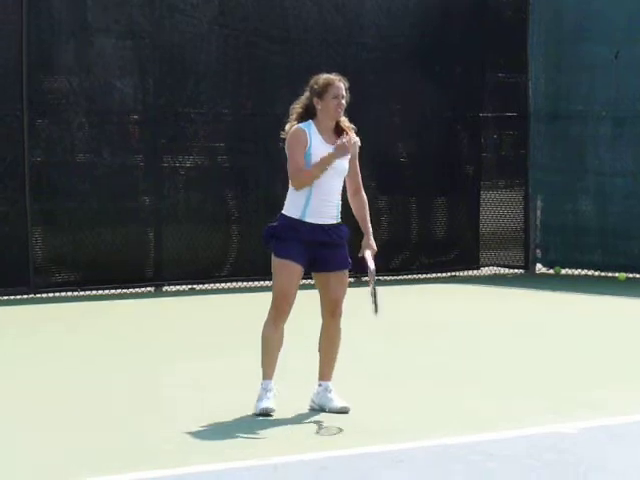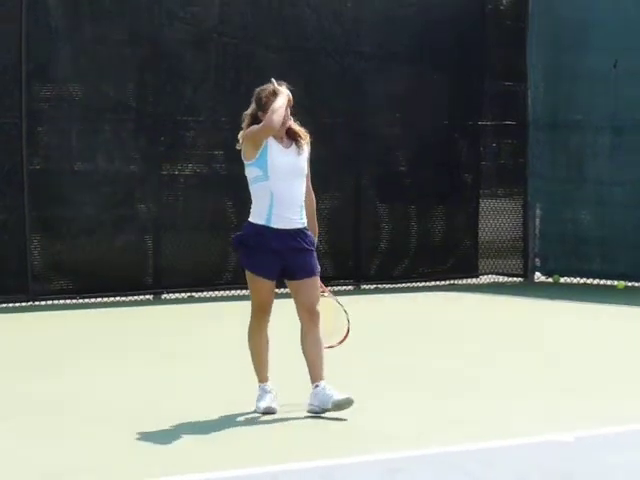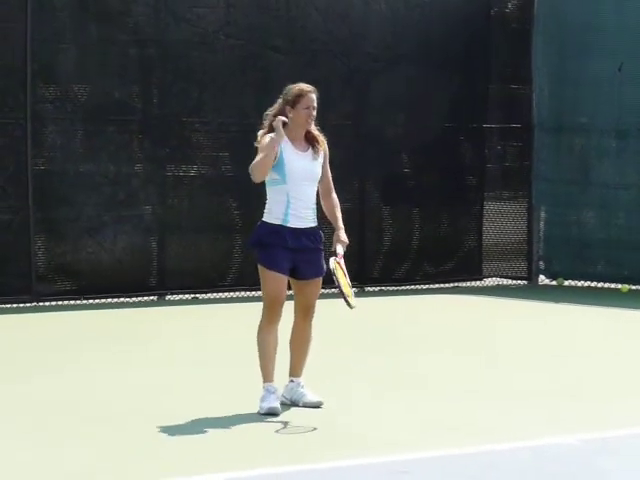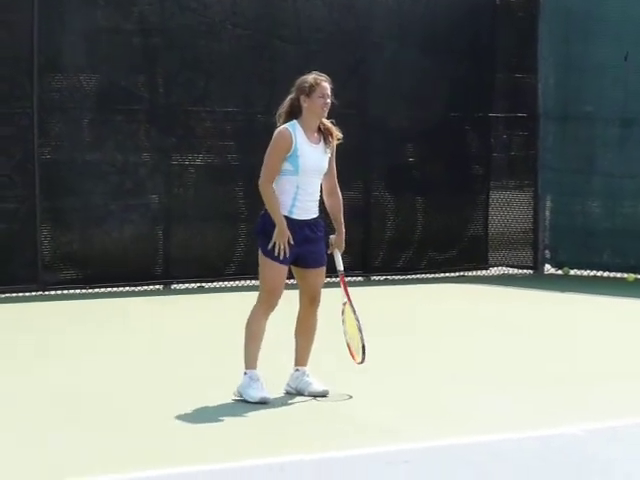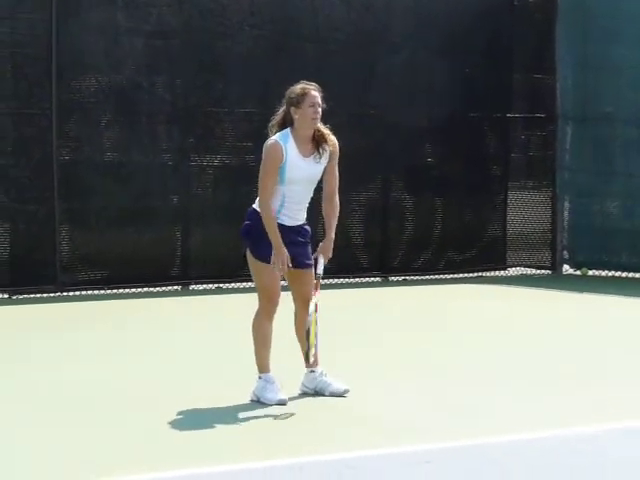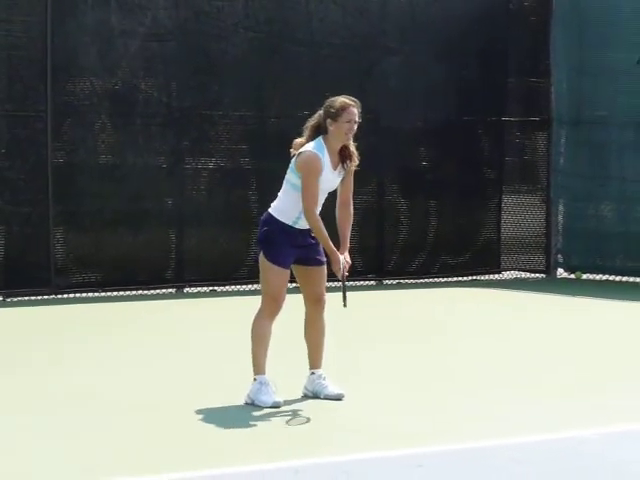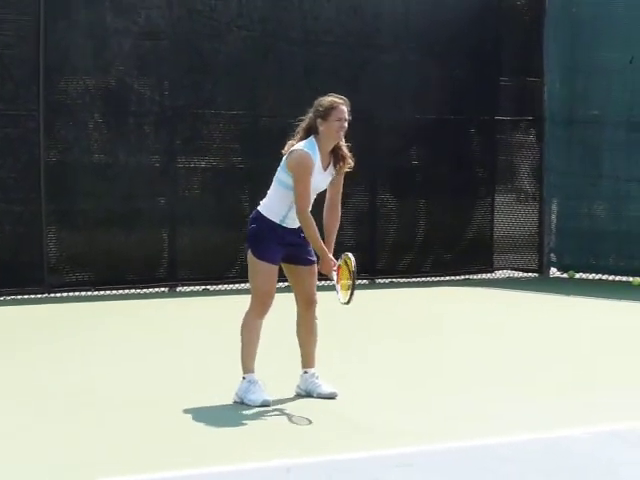
dt=0.7s
person 1, frame 1
left shoulder: (349, 138)
right shoulder: (299, 133)
left elbow: (356, 191)
right elbow: (298, 182)
left wrist: (368, 234)
right wrist: (330, 155)
left hip: (331, 233)
right hip: (294, 230)
left knee: (333, 312)
right knee: (280, 307)
left ankle: (324, 390)
right ankle: (266, 388)
person 1, frame 2
left shoulder: (302, 141)
right shoulder: (252, 139)
right elbow: (273, 125)
left wrist: (313, 235)
right wrist: (281, 94)
left hip: (298, 237)
right hip: (263, 237)
left knee: (311, 314)
right knee: (261, 315)
left ankle: (320, 391)
right ankle: (265, 390)
person 1, frame 3
left shoulder: (319, 146)
right shoulder: (272, 141)
left elbow: (327, 193)
right elbow: (257, 175)
left wrist: (339, 228)
right wrist: (273, 137)
left hip: (309, 236)
right hip: (276, 235)
left knee: (306, 313)
right knee: (272, 312)
left ankle: (295, 385)
right ankle: (269, 390)
person 1, frame 4
left shoulder: (330, 138)
right shoulder: (286, 134)
left elbow: (331, 189)
right elbow: (265, 183)
left wrist: (340, 230)
right wrist: (280, 225)
left hip: (312, 226)
right hip: (281, 227)
left knee: (311, 301)
right knee: (268, 300)
left ankle: (300, 375)
right ankle: (249, 377)
person 1, frame 5
left shoulder: (329, 145)
right shoulder: (276, 146)
left elbow: (331, 196)
right elbow: (265, 200)
left wrist: (330, 237)
right wrist: (276, 247)
left hip: (298, 229)
right hip: (264, 227)
left knee: (305, 303)
right knee: (269, 303)
left ankle: (314, 374)
right ankle: (264, 381)
person 1, frame 6
left shoulder: (349, 157)
right shoulder: (311, 156)
left elbow: (345, 204)
right elbow: (310, 212)
left wrist: (345, 249)
right wrist: (332, 252)
left hip: (307, 233)
right hip: (279, 230)
left knee: (317, 304)
right knee: (272, 305)
left ankle: (315, 377)
right ankle: (259, 383)
person 1, frame 7
left shoulder: (341, 158)
right shoulder: (302, 155)
left elbow: (333, 206)
right elbow: (303, 211)
left wrist: (329, 250)
right wrist: (323, 254)
left hip: (297, 232)
right hip: (267, 228)
left knee: (309, 303)
right knee: (261, 303)
left ankle: (308, 376)
right ankle: (248, 382)
